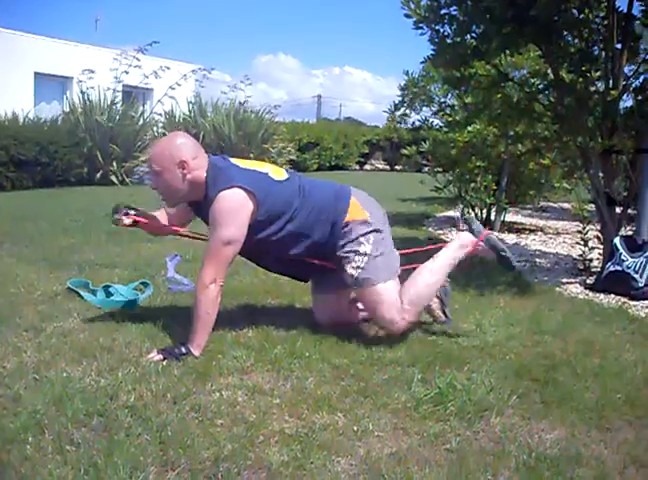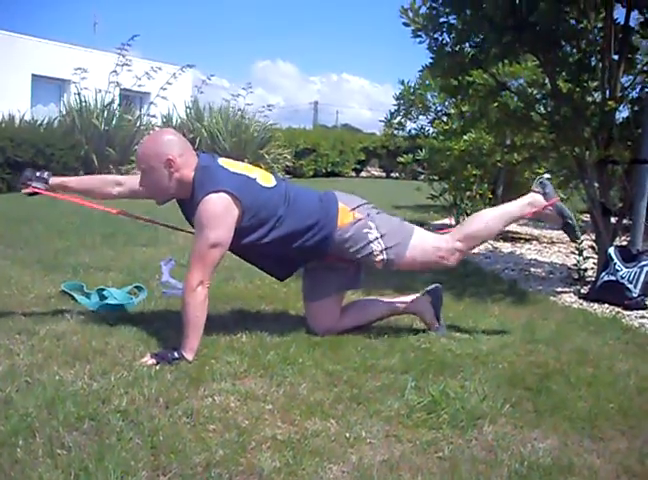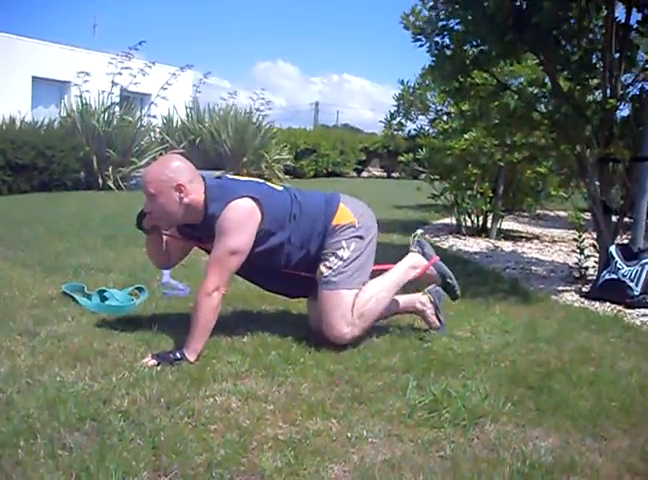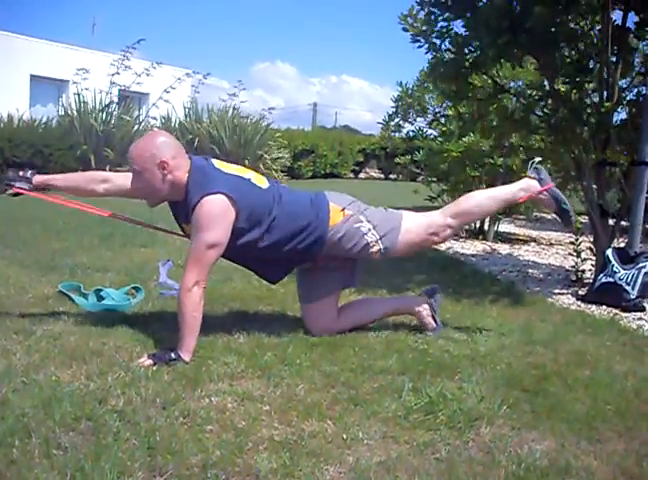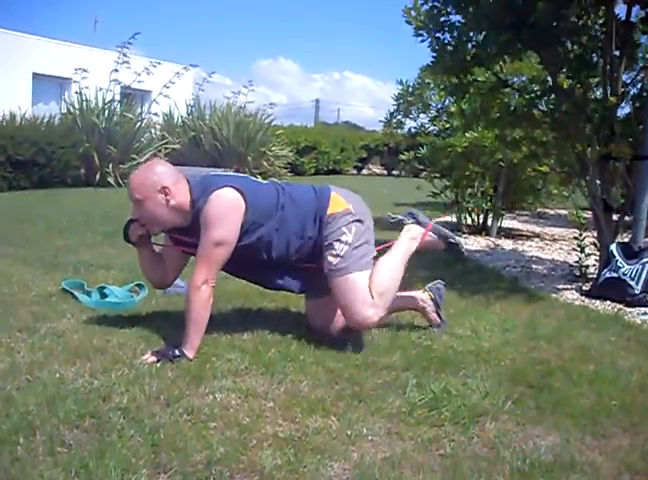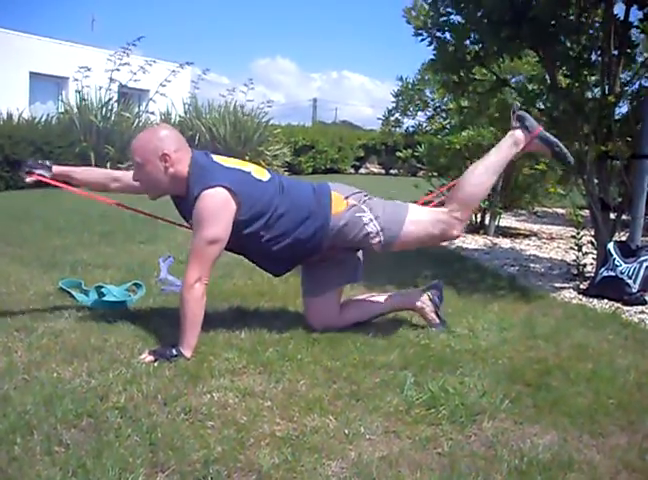
dt=0.7s
person 1, frame 1
left shoulder: (227, 198)
right shoulder: (203, 183)
left elbow: (210, 280)
right elbow: (169, 221)
left wrist: (192, 347)
right wrist: (139, 219)
left hip: (351, 221)
right hip: (336, 228)
left knee: (394, 321)
right knee: (329, 316)
left ankle: (461, 244)
right ankle: (423, 298)
person 1, frame 2
left shoulder: (214, 201)
right shoulder: (192, 170)
left elbow: (197, 284)
right elbow: (118, 185)
left wrist: (186, 352)
right wrist: (53, 181)
left hip: (344, 227)
right hip: (328, 233)
left knee: (448, 250)
right knee: (323, 325)
left ankle: (536, 201)
right ankle: (417, 303)
person 1, frame 3
left shoulder: (234, 211)
right shoulder: (188, 213)
left elbow: (213, 289)
right elbow: (165, 261)
left wrist: (188, 352)
right wrist: (151, 230)
left hip: (344, 223)
right hip: (327, 231)
left knee: (342, 330)
right knee: (321, 324)
left ankle: (414, 263)
right ankle: (419, 301)
person 1, frame 4
left shoulder: (211, 203)
right shoulder: (180, 174)
left elbow: (193, 284)
right elbow: (101, 183)
left wrist: (183, 352)
left hip: (337, 225)
right hip: (320, 238)
left knee: (440, 226)
right knee: (322, 326)
left ankle: (532, 186)
right ankle: (416, 304)
person 1, frame 5
left shoulder: (219, 201)
right shoulder: (181, 218)
left elbow: (202, 283)
right elbow: (160, 278)
left wrist: (186, 350)
right wrist: (140, 242)
left hip: (338, 214)
right hip: (320, 231)
left knee: (365, 316)
right knee: (324, 323)
left ankle: (413, 234)
right ankle: (422, 298)
person 1, frame 6
left shoulder: (212, 196)
right shoulder: (180, 174)
left elbow: (195, 280)
right elbow: (112, 179)
left wrist: (184, 349)
right wrist: (55, 172)
left hip: (340, 215)
right hip: (322, 235)
left knee: (448, 222)
right knee: (323, 321)
left ankle: (519, 137)
right ankle: (418, 300)
